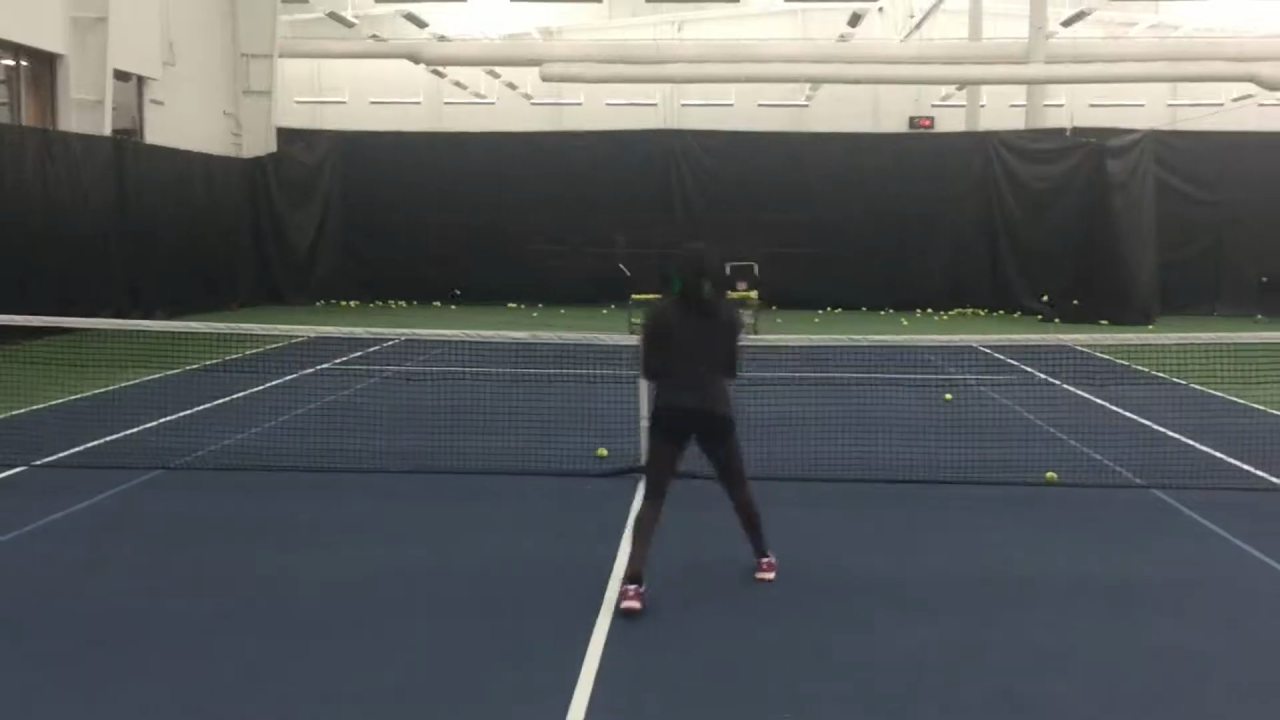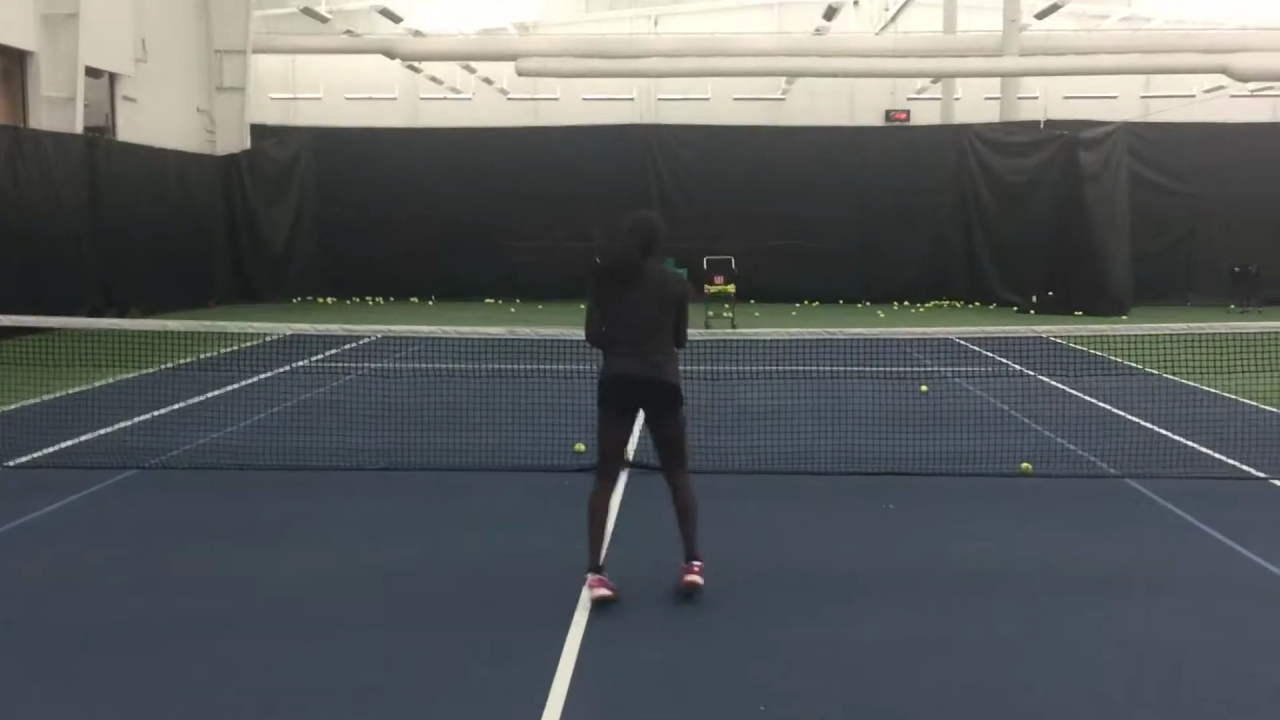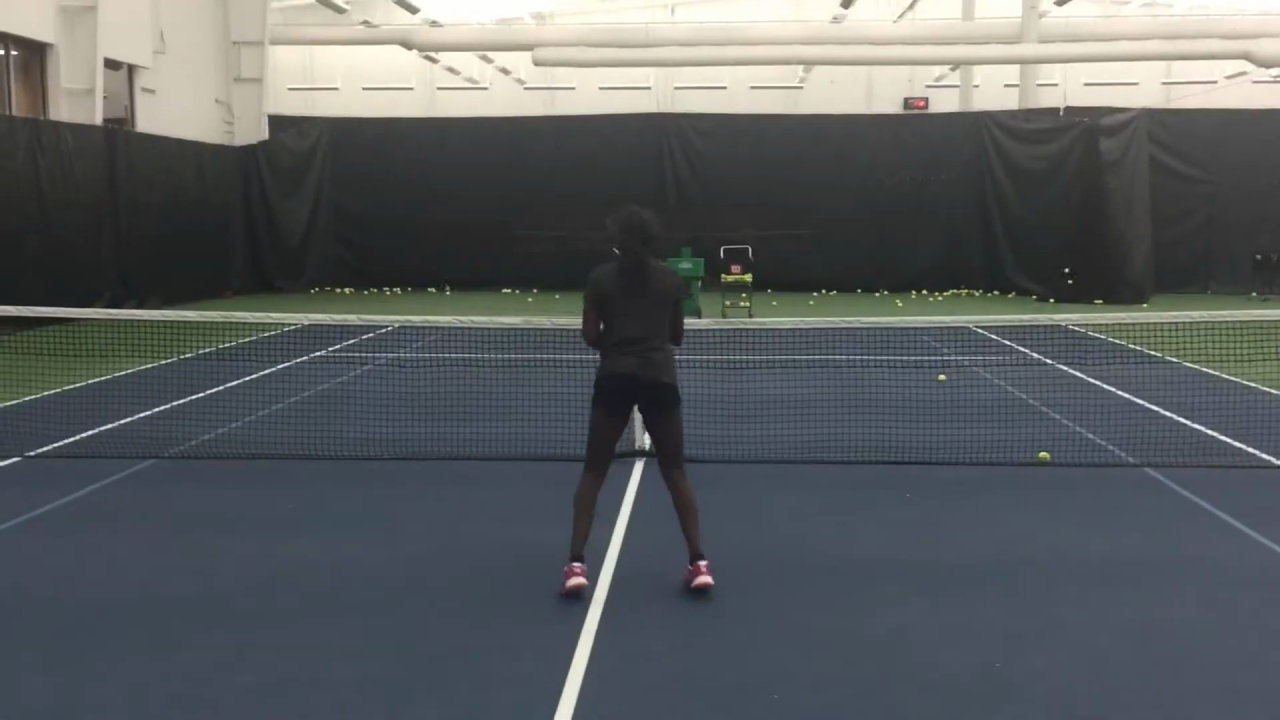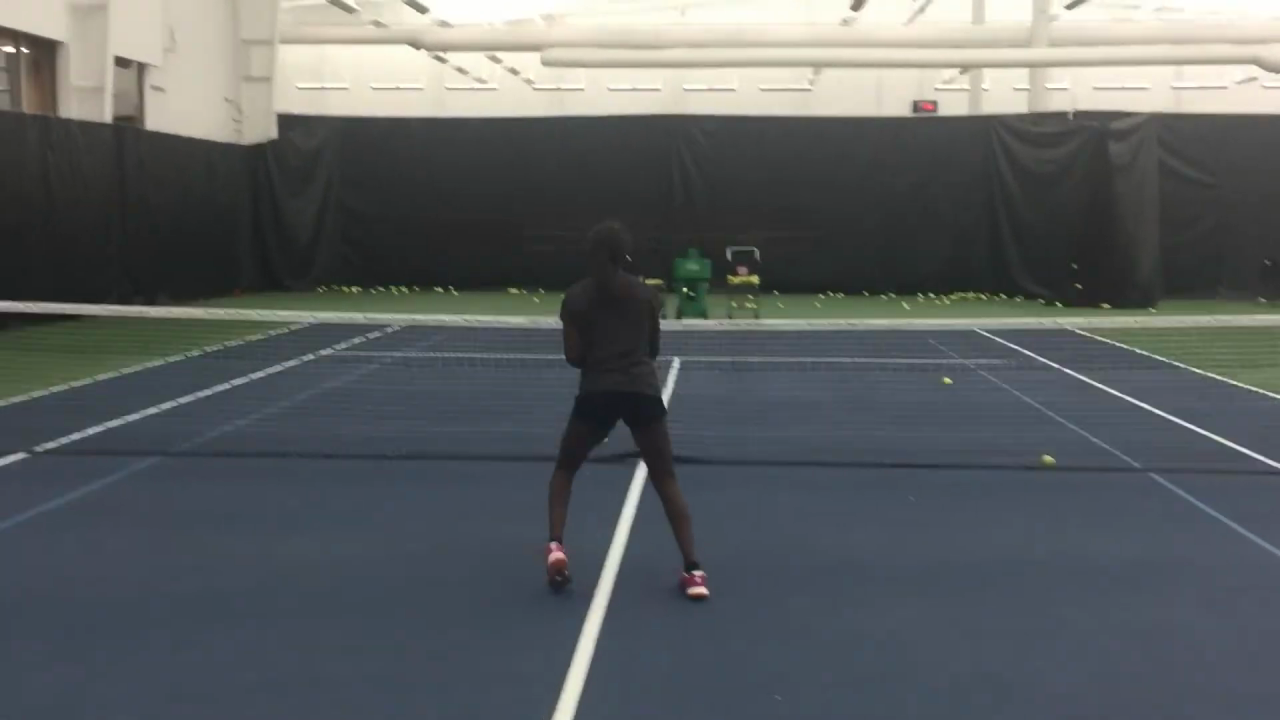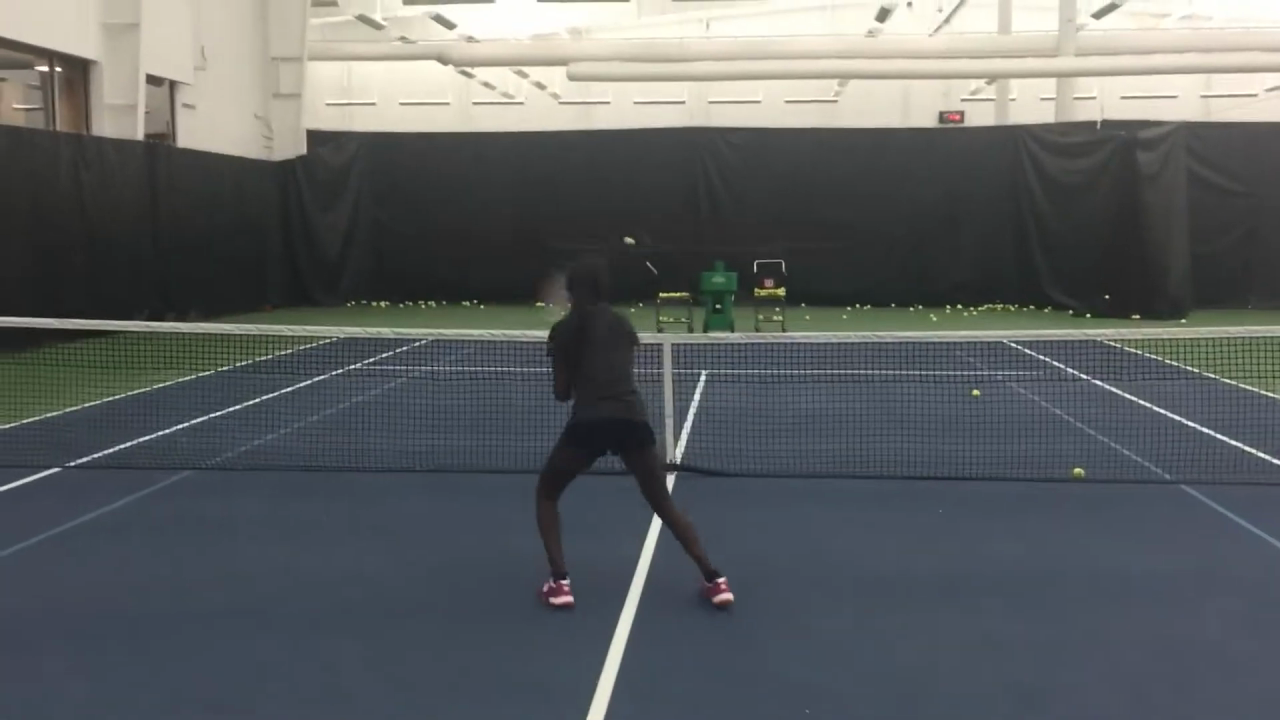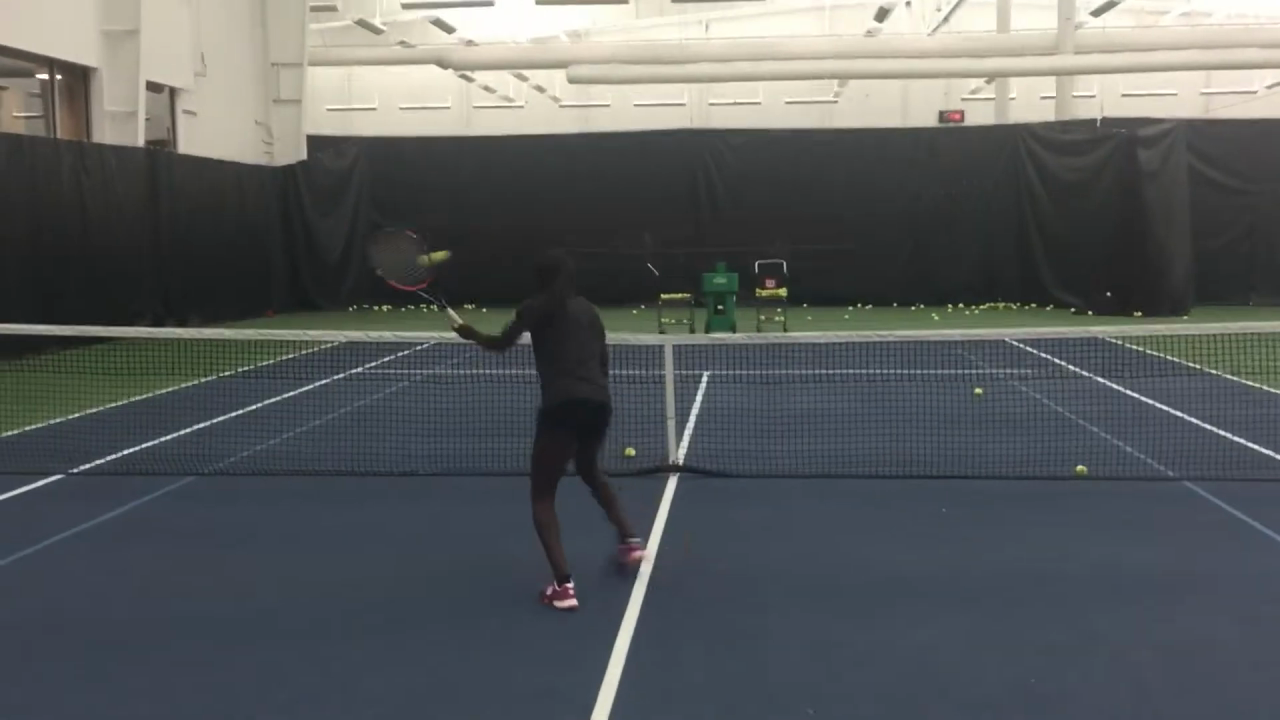
dt=0.3s
person 1, frame 1
left shoulder: (659, 313)
right shoulder: (727, 314)
left elbow: (649, 370)
right elbow: (730, 371)
left hip: (670, 409)
right hip: (713, 409)
left knee: (653, 496)
right knee: (738, 488)
left ankle: (633, 583)
right ankle: (763, 559)
person 1, frame 2
left shoulder: (605, 278)
right shoulder: (675, 284)
left elbow: (593, 335)
right elbow: (679, 340)
left hip: (618, 379)
right hip: (662, 381)
left knee: (605, 475)
right knee: (676, 473)
left ankle: (596, 572)
right ankle: (691, 563)
person 1, frame 3
left shoulder: (601, 278)
right shoulder: (670, 281)
left elbow: (590, 337)
right elbow: (676, 336)
left hip: (615, 378)
right hip: (659, 378)
left knee: (593, 471)
right knee: (675, 473)
left ankle: (576, 563)
right ankle: (698, 563)
person 1, frame 4
left shoulder: (577, 296)
right shoulder: (646, 293)
left elbow: (573, 355)
right elbow: (653, 349)
left hip: (597, 393)
right hip: (642, 391)
left knee: (564, 470)
right knee: (666, 481)
left ankle: (556, 545)
right ankle: (693, 572)
person 1, frame 5
left shoulder: (563, 330)
right shoulder: (622, 323)
left elbow: (562, 392)
left hip: (589, 422)
right hip: (632, 418)
left knee: (546, 493)
right knee: (663, 505)
left ankle: (560, 582)
right ankle: (715, 580)
person 1, frame 6
left shoulder: (537, 308)
right shoulder: (589, 310)
left elbow: (501, 343)
left wrist: (468, 332)
left hip: (563, 404)
right hip: (599, 402)
left knee: (542, 495)
right knee: (591, 472)
left ankle: (563, 585)
right ankle: (629, 540)
